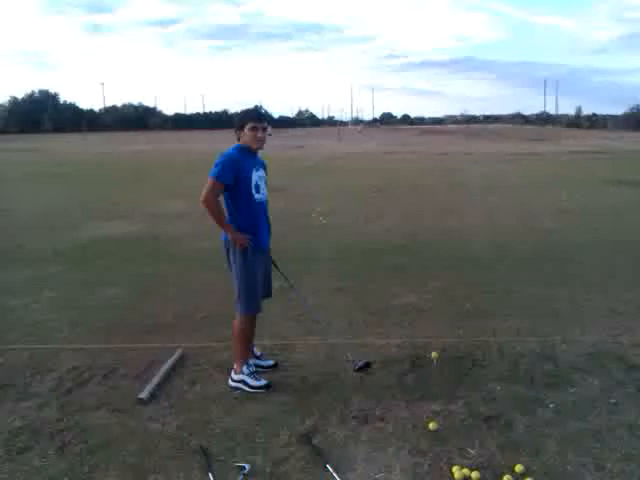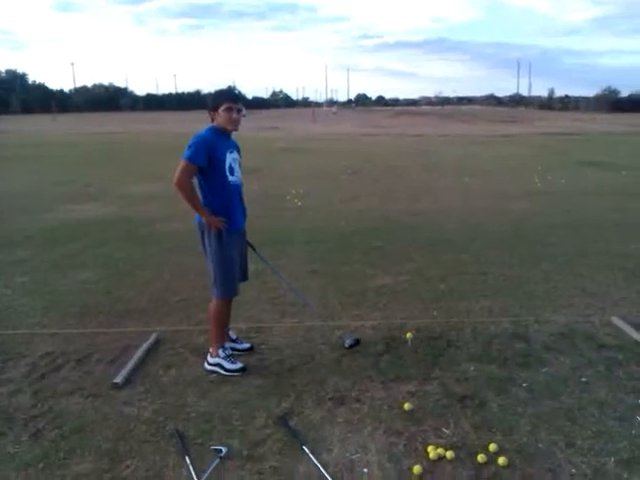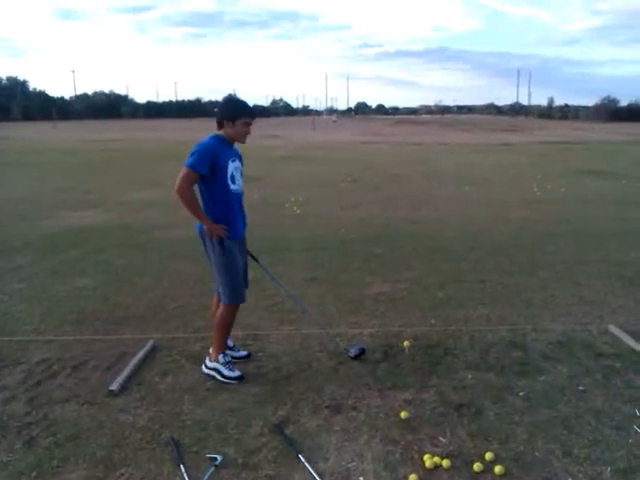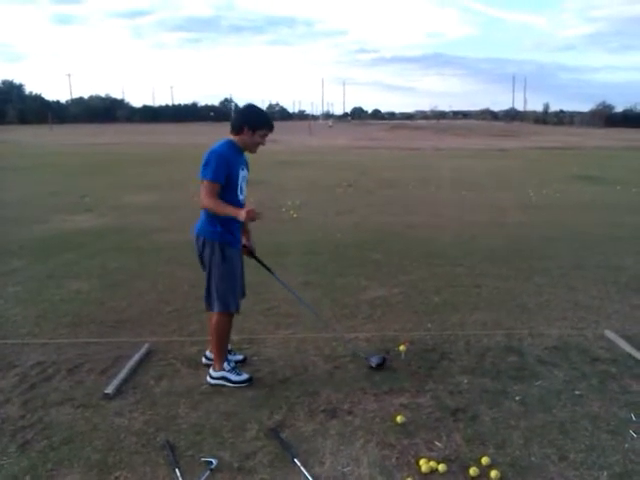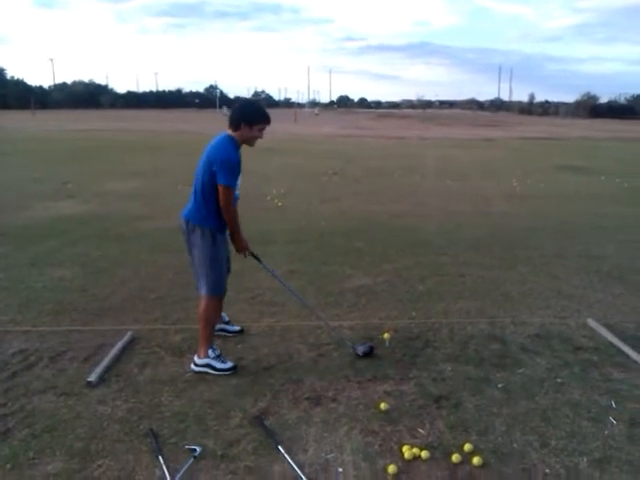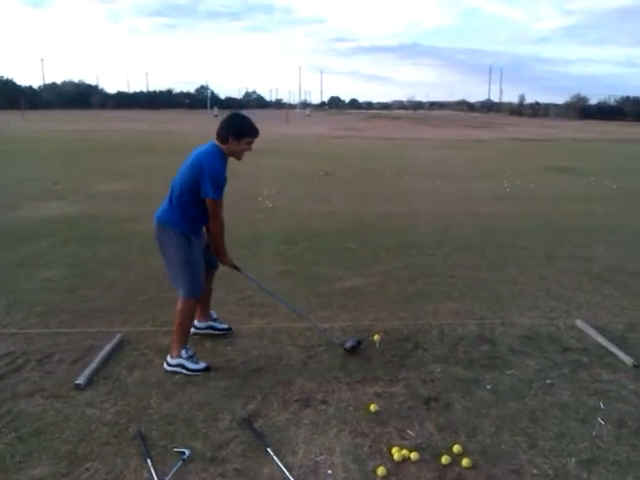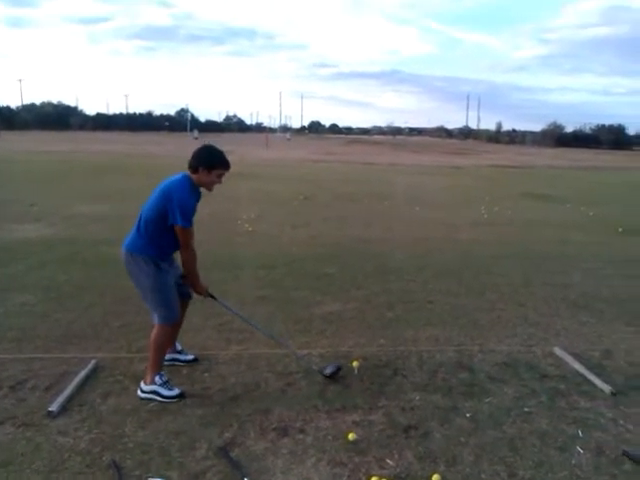
dt=0.7s
person 1, frame 1
left shoulder: (259, 162)
right shoulder: (231, 159)
right elbow: (207, 197)
right wrist: (231, 232)
left hip: (260, 242)
right hip: (243, 245)
left knee: (255, 303)
right knee: (247, 307)
left ankle: (249, 352)
right ankle: (239, 370)
person 1, frame 2
left shoulder: (232, 144)
right shoulder: (204, 140)
right elbow: (180, 180)
right wrist: (206, 215)
left hip: (235, 225)
right hip: (219, 227)
left knee: (230, 287)
right knee: (223, 290)
left ankle: (224, 336)
right ankle: (215, 354)
person 1, frame 3
left shoulder: (234, 153)
right shoulder: (207, 149)
right elbow: (181, 187)
right wrist: (207, 223)
left hip: (235, 232)
right hip: (219, 235)
left knee: (224, 292)
right knee: (232, 297)
left ankle: (222, 344)
right ankle: (214, 358)
person 1, frame 4
left shoulder: (239, 157)
right shoulder: (220, 155)
right elbow: (207, 199)
left wrist: (246, 235)
right wrist: (239, 214)
left hip: (229, 238)
right hip: (216, 239)
left knee: (227, 300)
right knee: (224, 304)
left ankle: (216, 350)
right ankle: (218, 368)
person 1, frame 5
left shoulder: (226, 143)
right shoulder: (227, 155)
right elbow: (227, 205)
left wrist: (235, 232)
right wrist: (238, 238)
left hip: (210, 222)
right hip: (203, 225)
left knee: (221, 274)
right knee: (211, 287)
left ankle: (216, 319)
right ankle: (204, 354)
person 1, frame 6
left shoulder: (210, 152)
right shoulder: (213, 165)
left elbow: (209, 212)
right elbow: (216, 217)
left wrist: (213, 244)
right wrist: (222, 252)
left hip: (186, 224)
right hip: (175, 229)
left knee: (207, 267)
right knee: (190, 290)
left ankle: (203, 319)
right ankle: (176, 354)
person 1, frame 7
left shoulder: (187, 185)
right shoulder: (182, 194)
left elbow: (184, 242)
right elbow: (187, 246)
left wrist: (189, 276)
right wrist: (196, 281)
left hip: (159, 252)
right hip: (143, 256)
left knee: (181, 297)
right knee: (166, 316)
left ankle: (170, 350)
right ankle: (150, 382)
